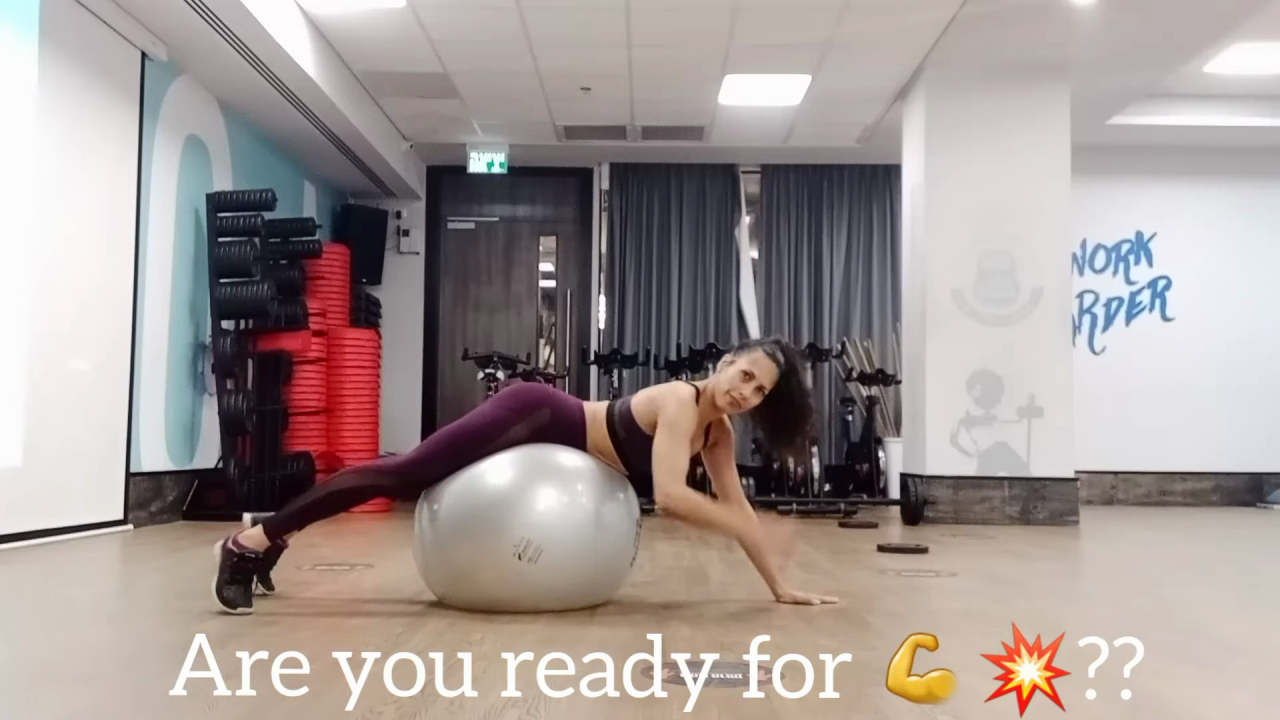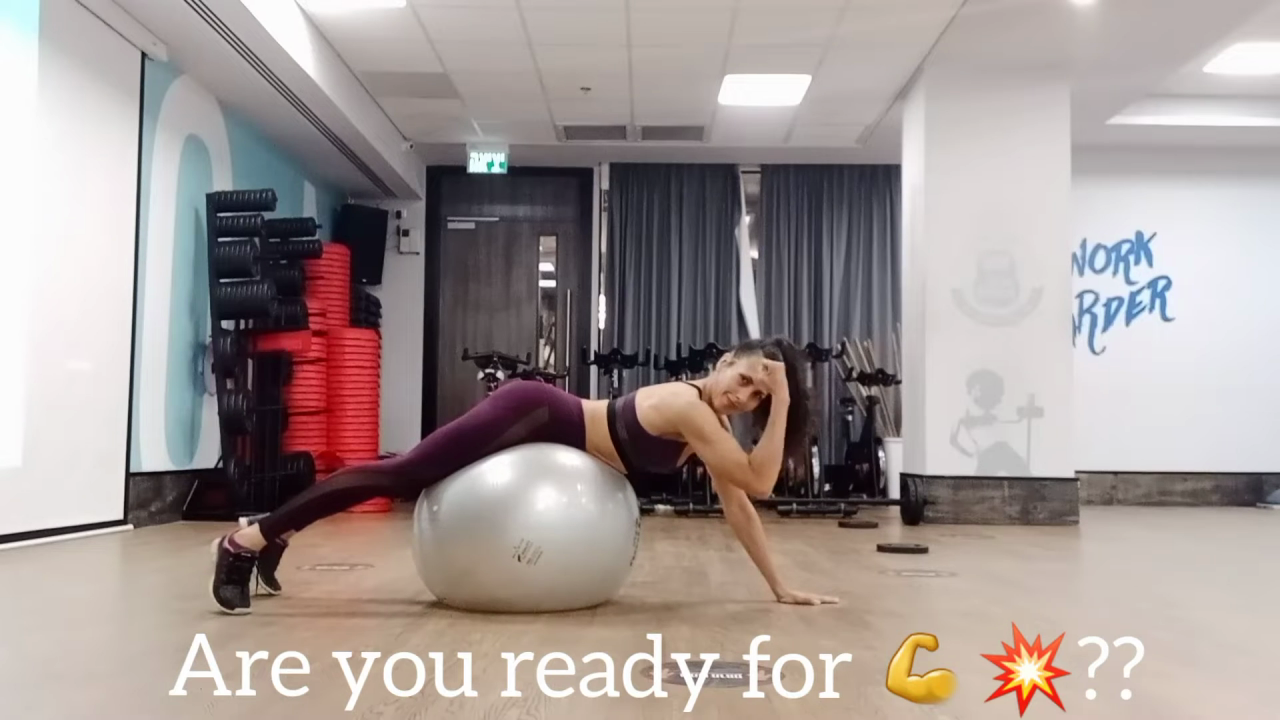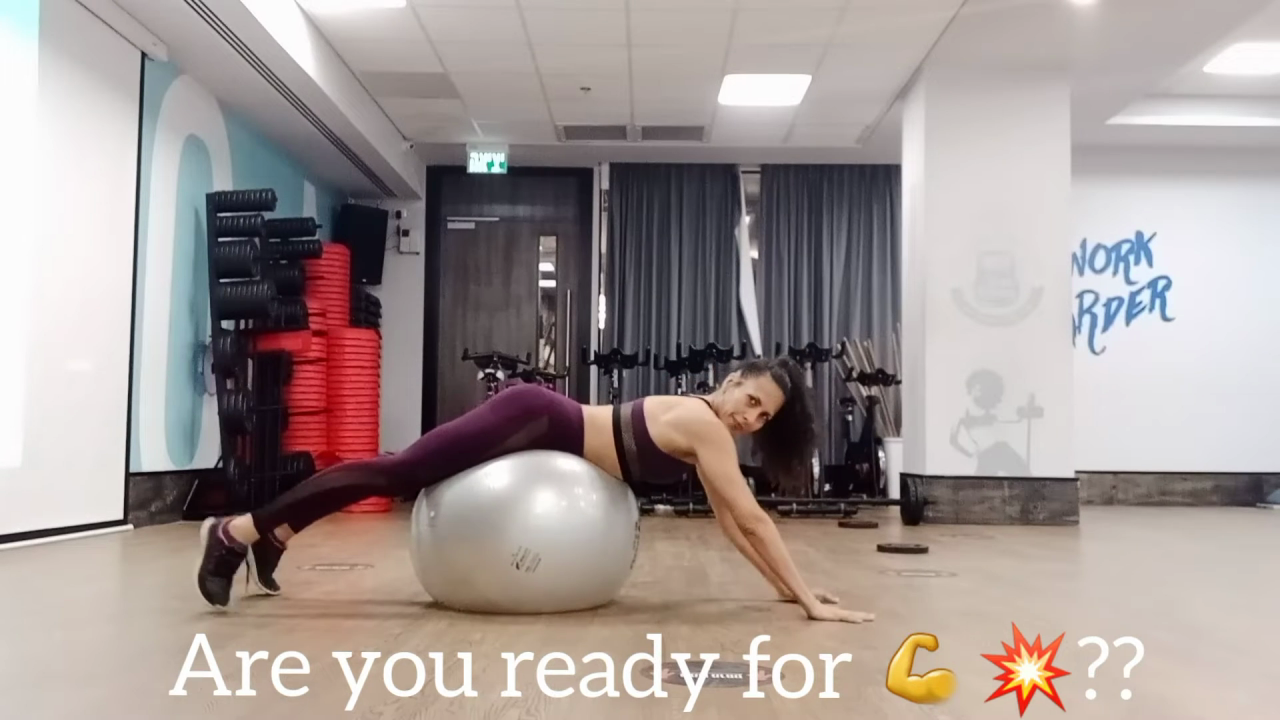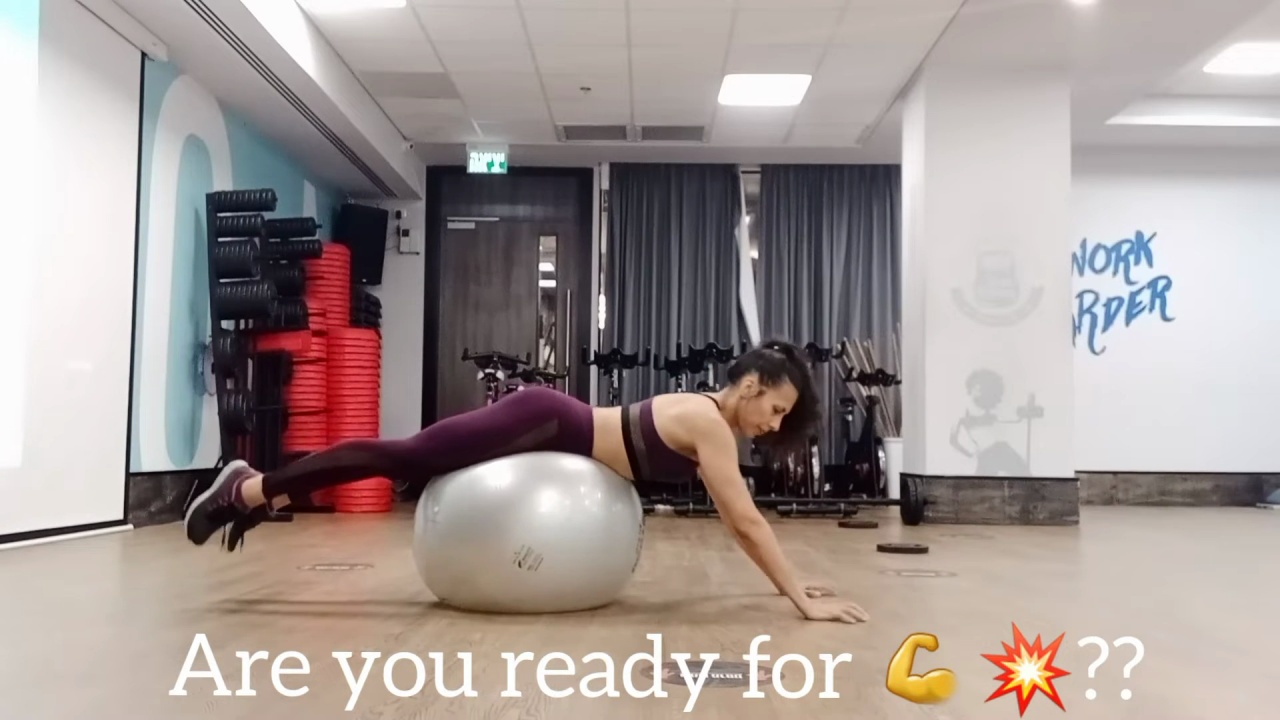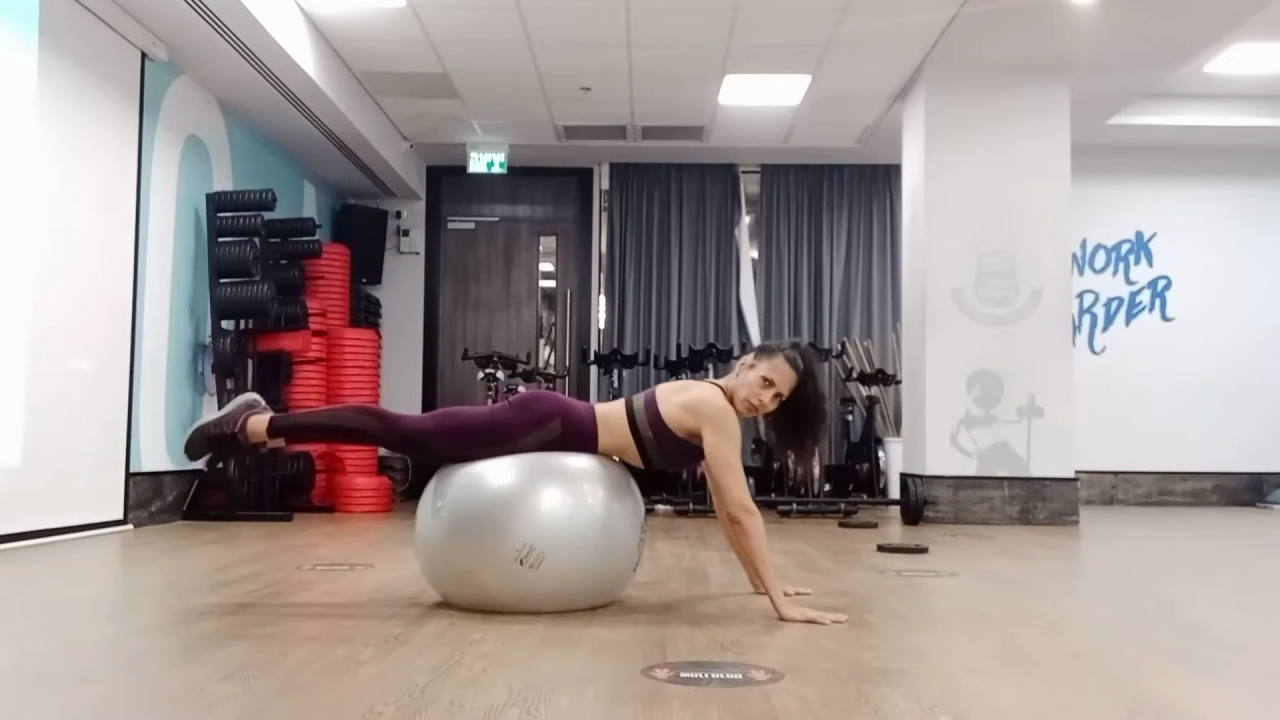
dt=1s
person 1, frame 1
left shoulder: (717, 429)
right shoulder: (682, 402)
left elbow: (734, 502)
right elbow: (670, 496)
left wrist: (780, 586)
right wrist: (755, 533)
left hip: (548, 436)
right hip: (532, 418)
left knee: (414, 479)
right knee: (399, 476)
left ankle: (271, 534)
right ankle: (252, 540)
person 1, frame 2
left shoulder: (711, 418)
right shoulder: (689, 406)
left elbow: (736, 503)
right elbow: (759, 482)
left wrist: (780, 587)
right wrist: (784, 404)
left hip: (544, 429)
right hip: (531, 416)
left knee: (410, 477)
right knee: (400, 474)
left ankle: (273, 533)
right ankle: (249, 539)
person 1, frame 3
left shoulder: (712, 431)
right shoulder: (703, 423)
left elbow: (730, 522)
right elbow: (751, 519)
left wrist: (783, 584)
right wrist: (808, 601)
left hip: (545, 429)
right hip: (533, 423)
left knee: (407, 473)
right knee: (397, 473)
left ankle: (275, 534)
right ankle: (237, 530)
person 1, frame 4
left shoulder: (708, 421)
right shoulder: (708, 422)
left elbow: (733, 519)
right elbow: (748, 520)
left wrist: (791, 582)
right wrist: (802, 600)
left hip: (550, 428)
right hip: (542, 425)
left knee: (405, 463)
right knee: (399, 457)
left ankle: (260, 495)
right ankle: (248, 490)
person 1, frame 5
left shoulder: (714, 411)
right shoulder: (713, 407)
left elbow: (723, 508)
right elbow: (741, 510)
left wrist: (760, 580)
right wrist: (780, 600)
left hip: (554, 433)
right hip: (546, 426)
left knee: (411, 437)
right knee: (405, 433)
left ankle: (260, 420)
right ankle: (251, 426)
